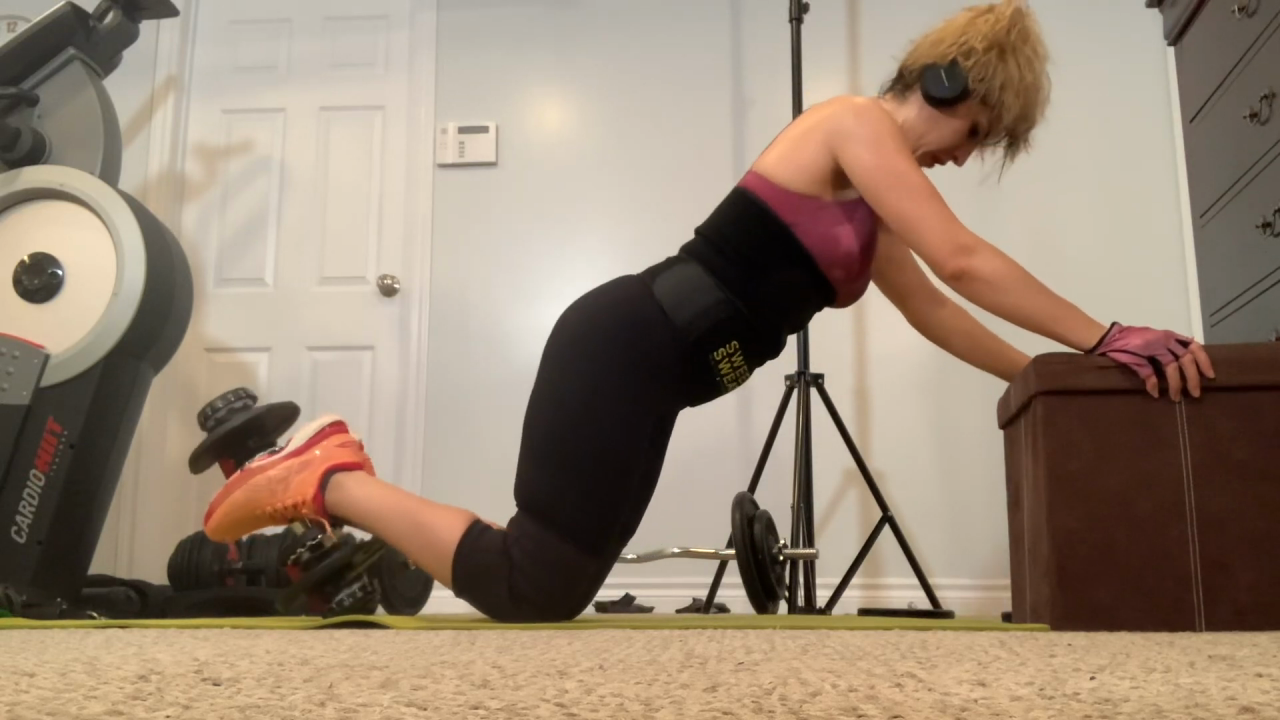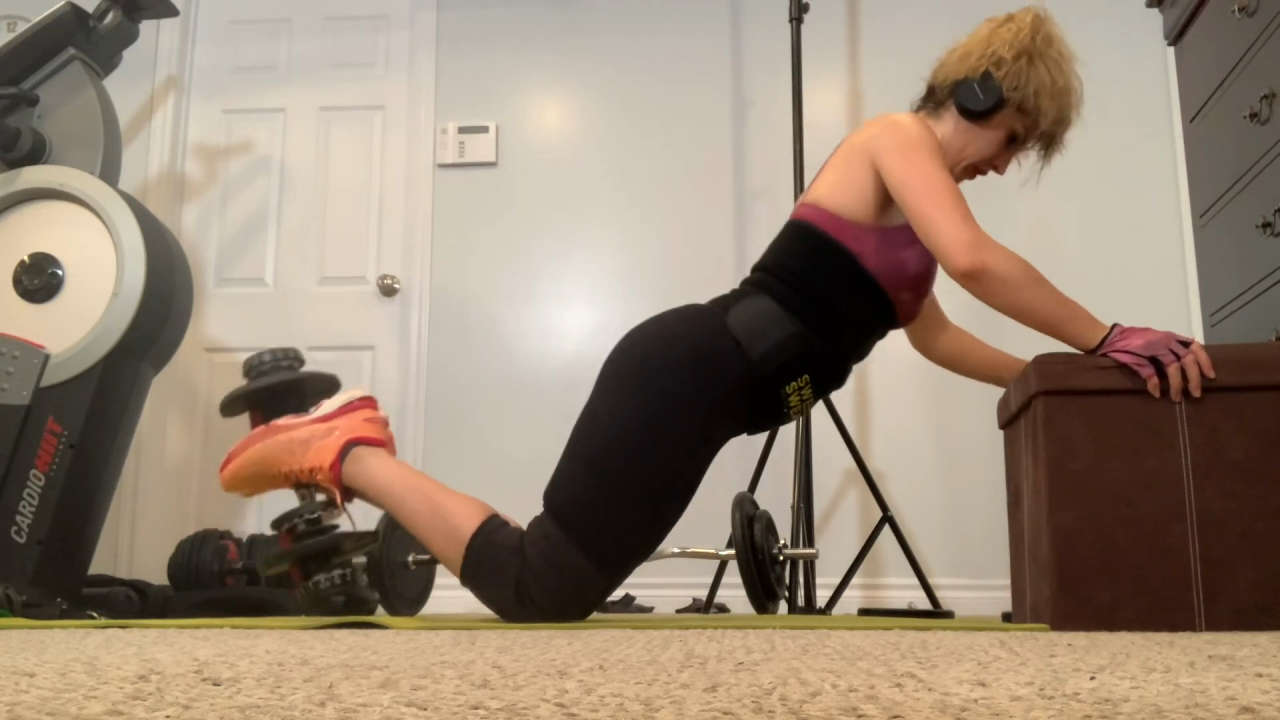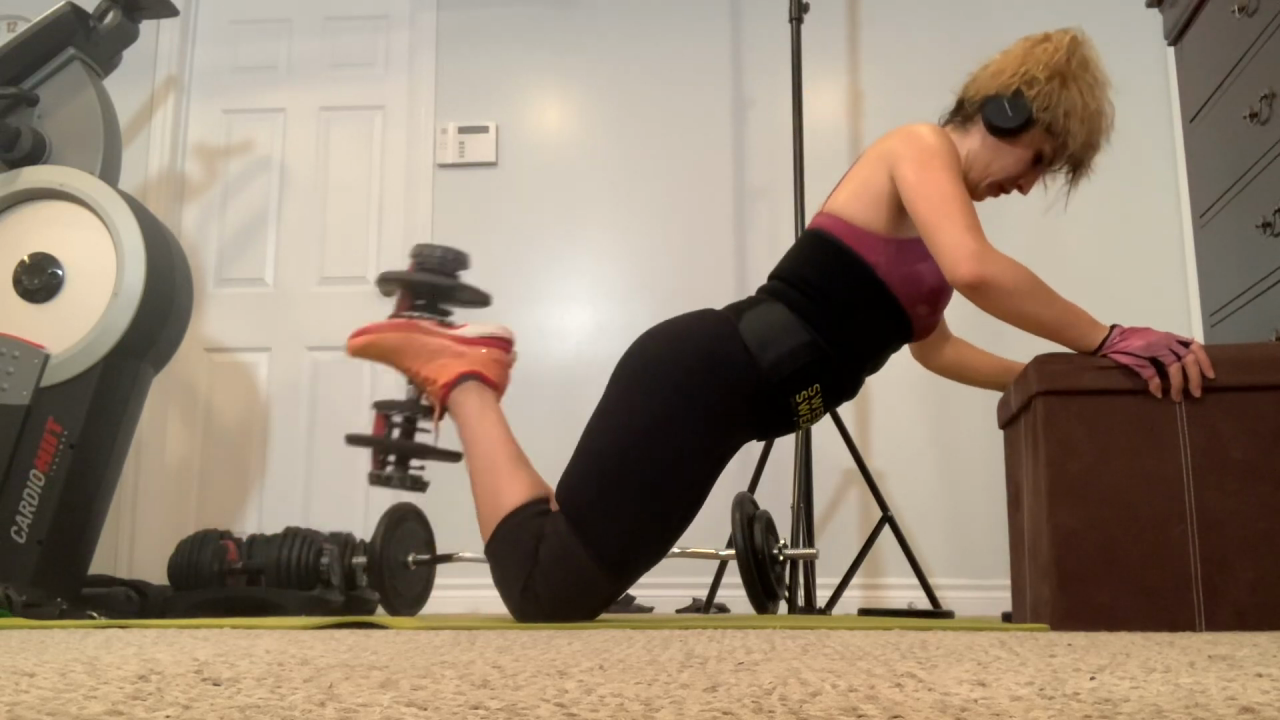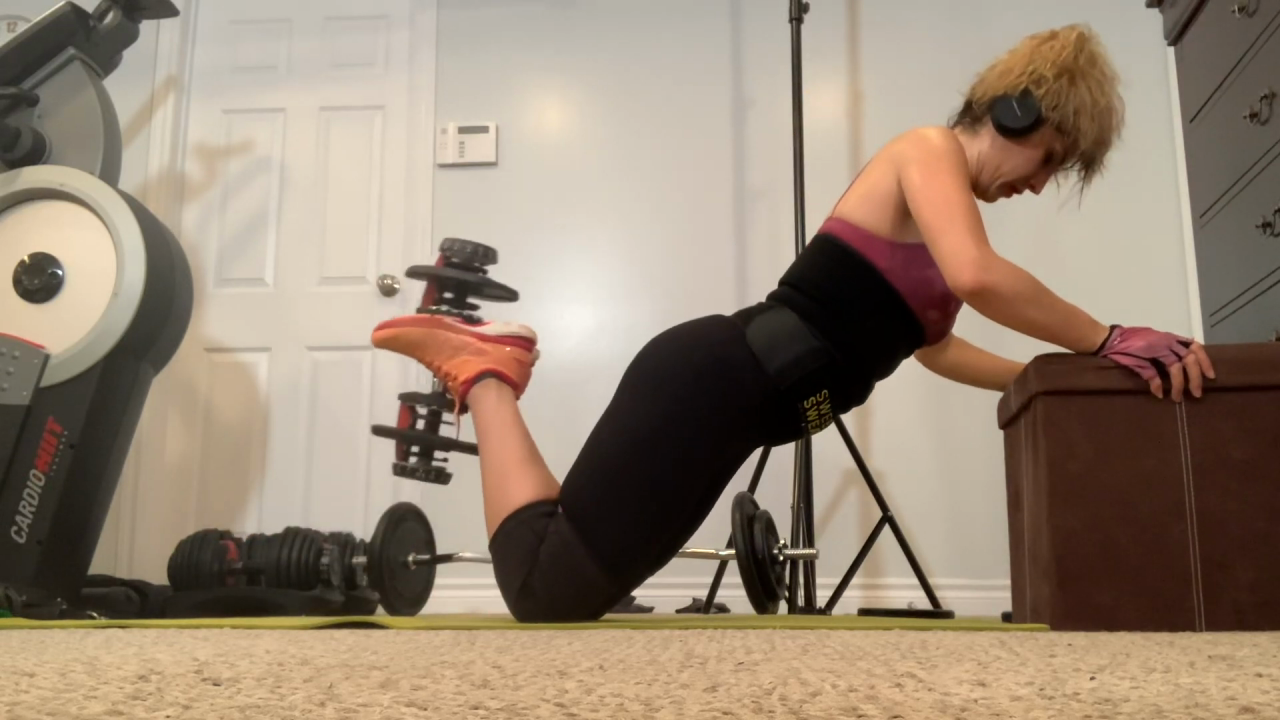
dt=0.5s
person 1, frame 1
left shoulder: (868, 200)
right shoulder: (854, 124)
left elbow: (931, 308)
right elbow: (959, 259)
right wrist: (1106, 338)
left hip: (646, 367)
right hip: (624, 347)
left knee: (547, 582)
right knee: (531, 591)
left ankle: (345, 488)
right ankle: (325, 479)
person 1, frame 2
left shoulder: (905, 203)
right shoulder: (896, 139)
left elbow: (933, 333)
right elbow: (975, 261)
right wrist: (1109, 340)
left hip: (696, 387)
right hip: (685, 377)
left knee: (554, 584)
right knee: (539, 590)
left ankle: (360, 460)
right ankle: (345, 452)
person 1, frame 3
left shoulder: (932, 208)
right shoulder: (918, 148)
left elbow: (932, 344)
right elbow: (976, 271)
right wrist: (1106, 340)
left hip: (714, 392)
right hip: (699, 379)
left knee: (572, 582)
right knee: (546, 589)
left ankle: (469, 372)
right ankle: (464, 373)
person 1, frame 4
left shoulder: (941, 201)
right shoulder: (927, 150)
left elbow: (934, 343)
right elbow: (979, 277)
right wrist: (1107, 341)
left hip: (727, 398)
right hip: (711, 384)
left knee: (570, 584)
right knee: (549, 593)
left ankle: (489, 372)
right ankle: (482, 370)
